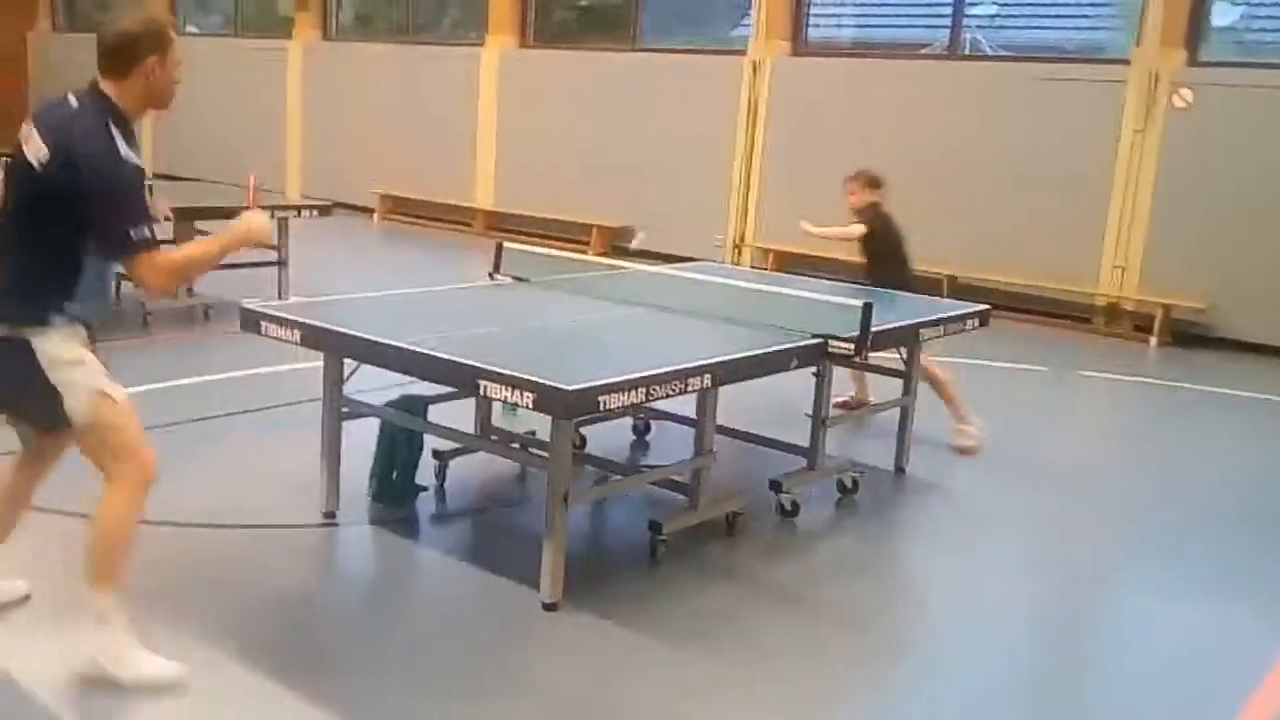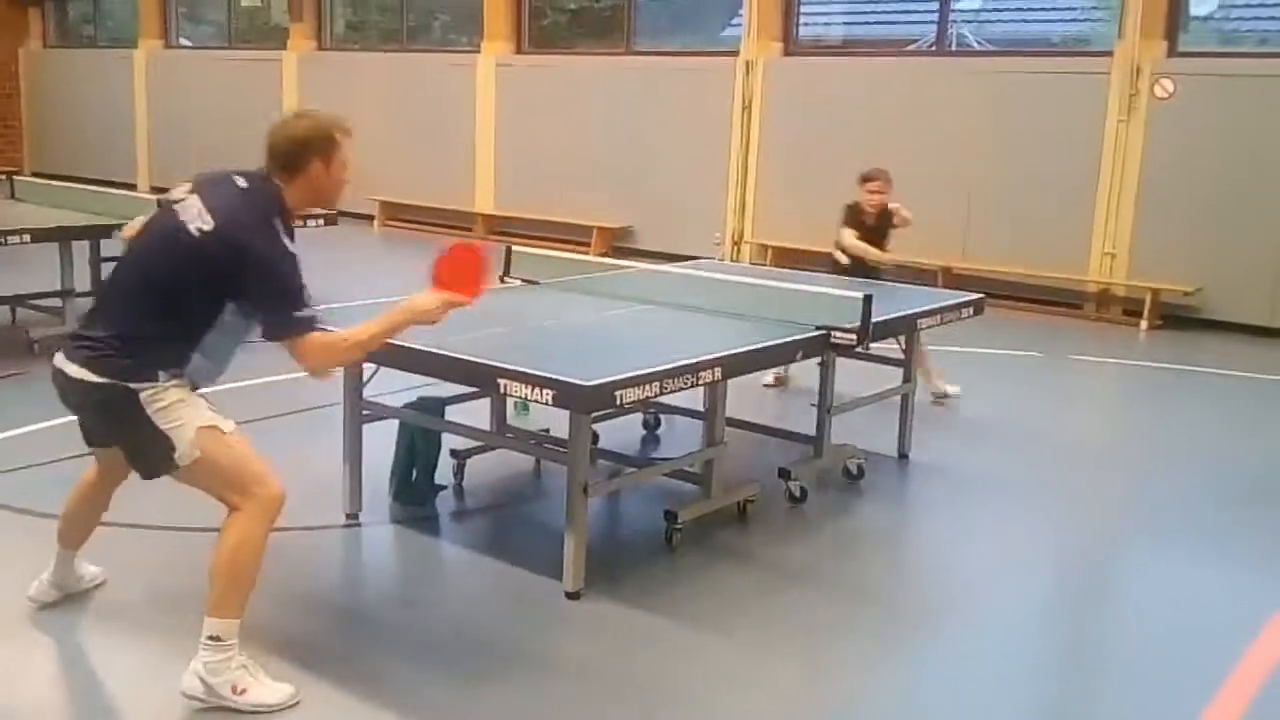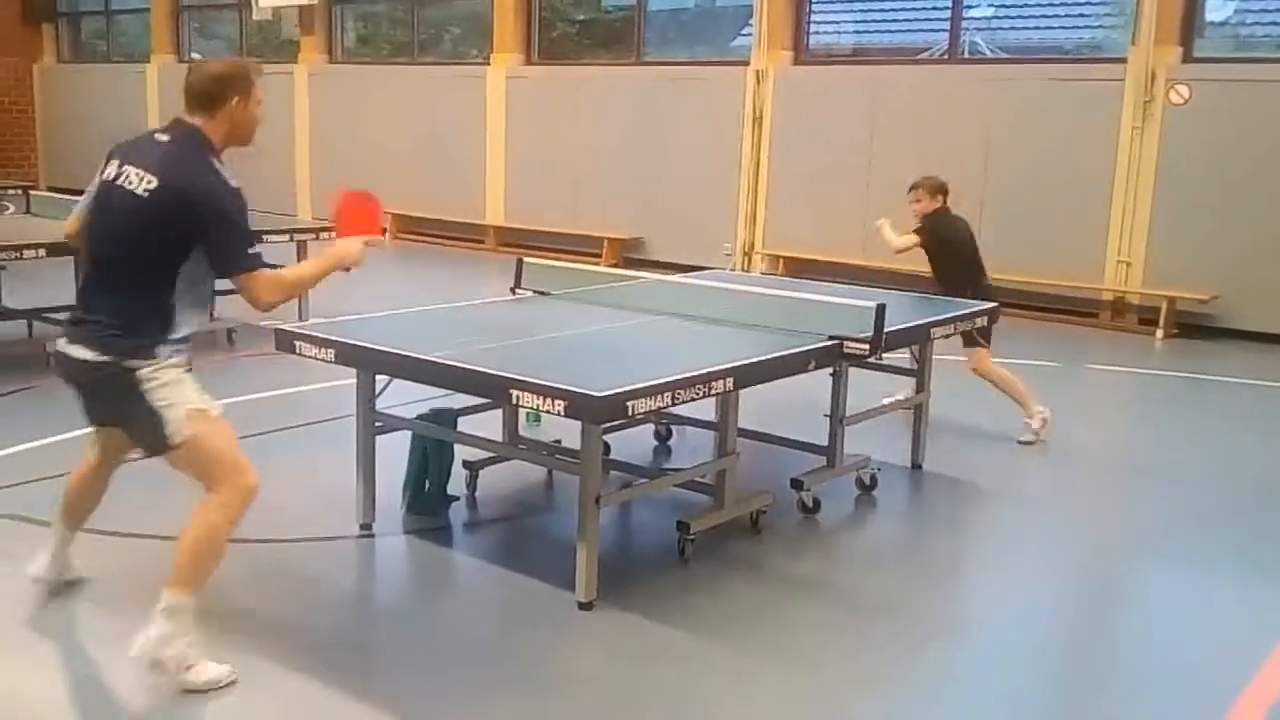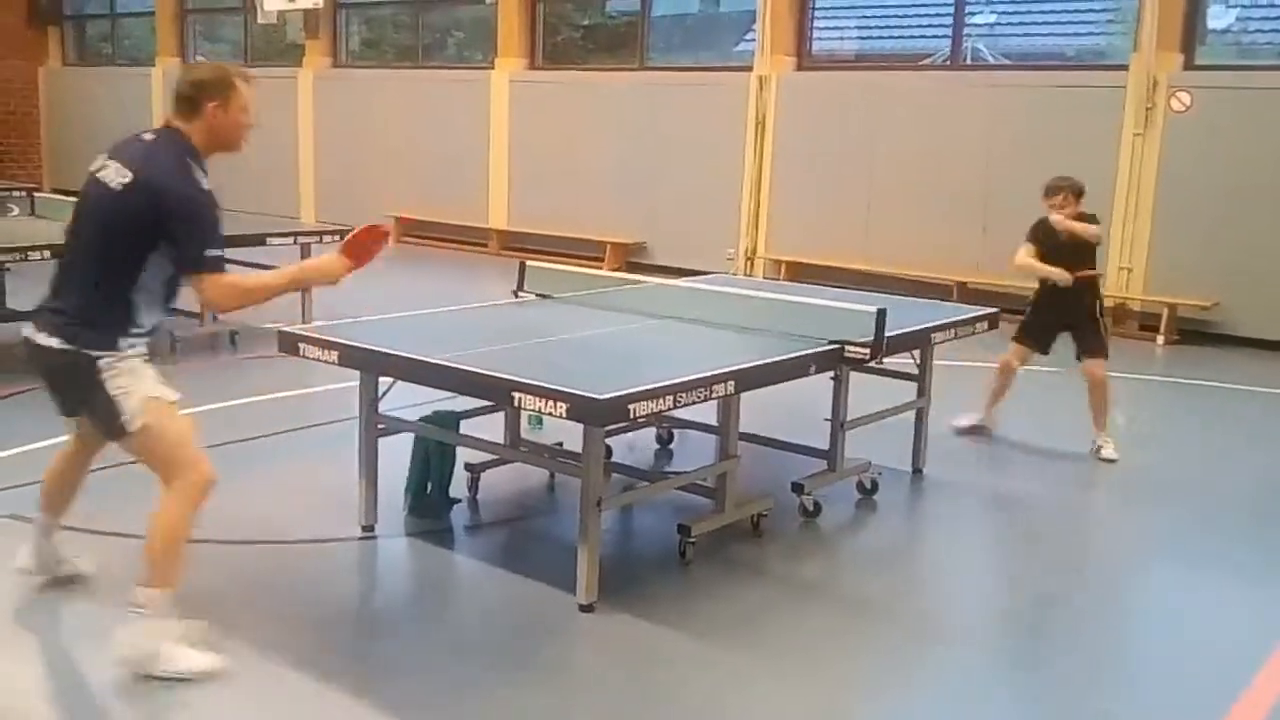
dt=1s
person 1, frame 1
left shoulder: (62, 113)
right shoulder: (107, 157)
right elbow: (156, 275)
left wrist: (130, 212)
right wrist: (240, 235)
right knee: (133, 467)
right ankle: (108, 637)
person 1, frame 2
left shoulder: (215, 185)
right shoulder: (262, 245)
left elbow: (135, 237)
right elbow: (318, 356)
right wrist: (410, 311)
left hip: (81, 362)
right hip: (132, 383)
left knee: (110, 467)
right knee: (258, 494)
left ankle: (59, 576)
right ankle: (216, 666)
person 1, frame 3
left shoulder: (129, 152)
right shoulder: (209, 189)
left elbow: (76, 231)
right elbow: (265, 293)
right wrist: (336, 256)
left hip: (84, 345)
right hip: (136, 362)
left knee: (110, 449)
right knee: (233, 482)
left ankle: (55, 560)
right ankle: (168, 634)
person 1, frame 4
left shoulder: (133, 150)
right shoulder: (182, 187)
right elbow: (220, 295)
left wrist: (174, 268)
right wrist: (307, 273)
left hip: (59, 334)
right hip: (100, 351)
left knee: (86, 438)
right knee: (191, 475)
left ankle: (42, 551)
right ankle: (147, 631)
person 2, frame 1
left shoulder: (875, 218)
right shoulder: (873, 219)
left elbow: (850, 234)
left wrist: (813, 230)
left knee: (918, 362)
left ankle: (965, 425)
right ankle: (861, 396)
person 2, frame 2
left shoulder: (887, 214)
right shoulder: (852, 212)
left elbow: (906, 222)
right elbow: (847, 241)
left wrist: (902, 214)
right wrist: (878, 255)
left hip: (872, 278)
right hip: (844, 277)
left ankle: (935, 383)
right ankle: (782, 368)
person 2, frame 3
left shoulder: (936, 225)
right shoulder: (953, 223)
left elbow: (899, 246)
left wrist: (884, 227)
left hip: (973, 300)
right hip: (958, 298)
left knee: (979, 363)
left ankle: (1036, 412)
person 2, frame 4
left shoulder: (1087, 222)
right shoulder: (1040, 227)
left elbow: (1096, 235)
right elbow: (1021, 259)
left wrist: (1066, 224)
right wrist: (1052, 272)
left hip: (1084, 307)
right hip: (1047, 303)
left knee: (1096, 374)
right knee: (1008, 362)
left ankle: (1102, 437)
right ankle: (986, 417)
